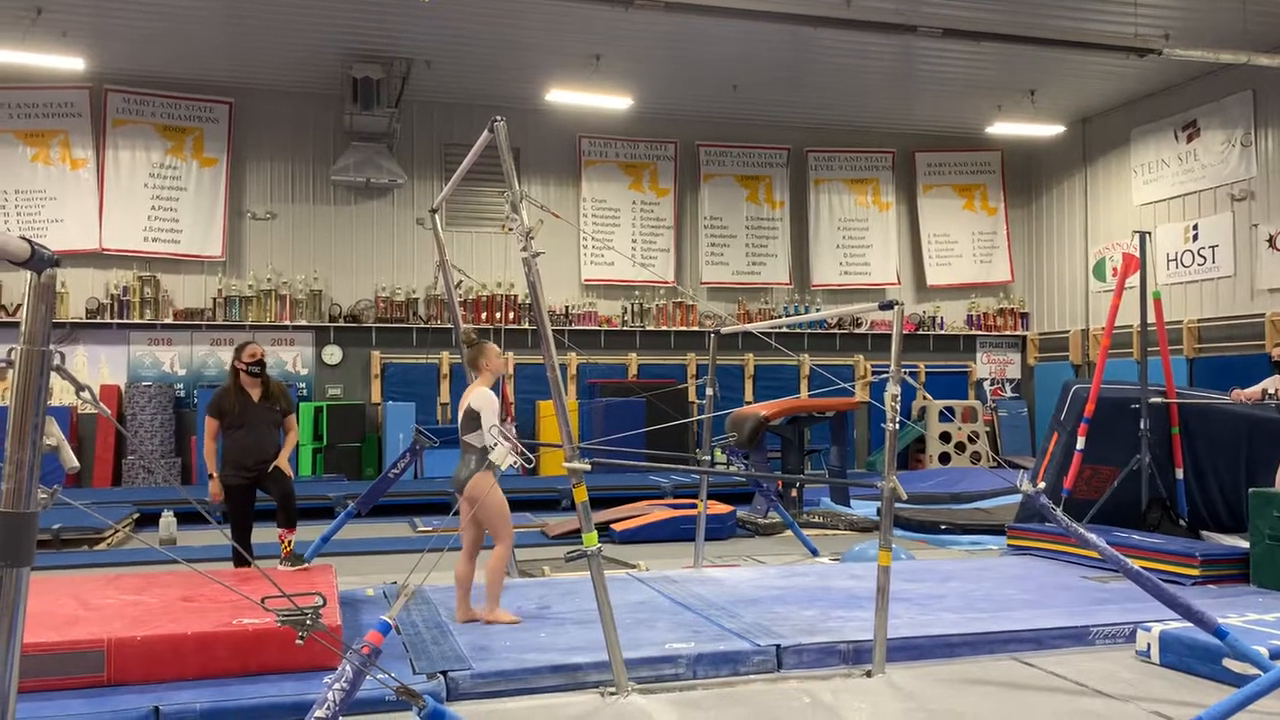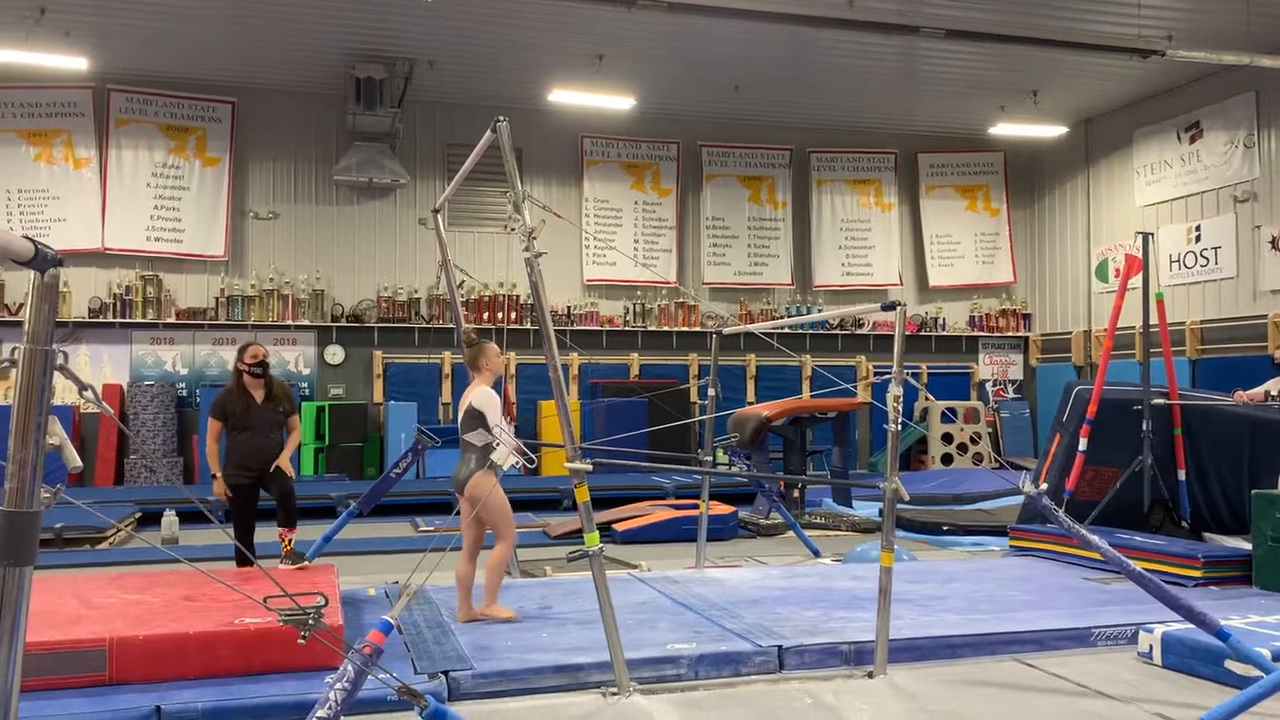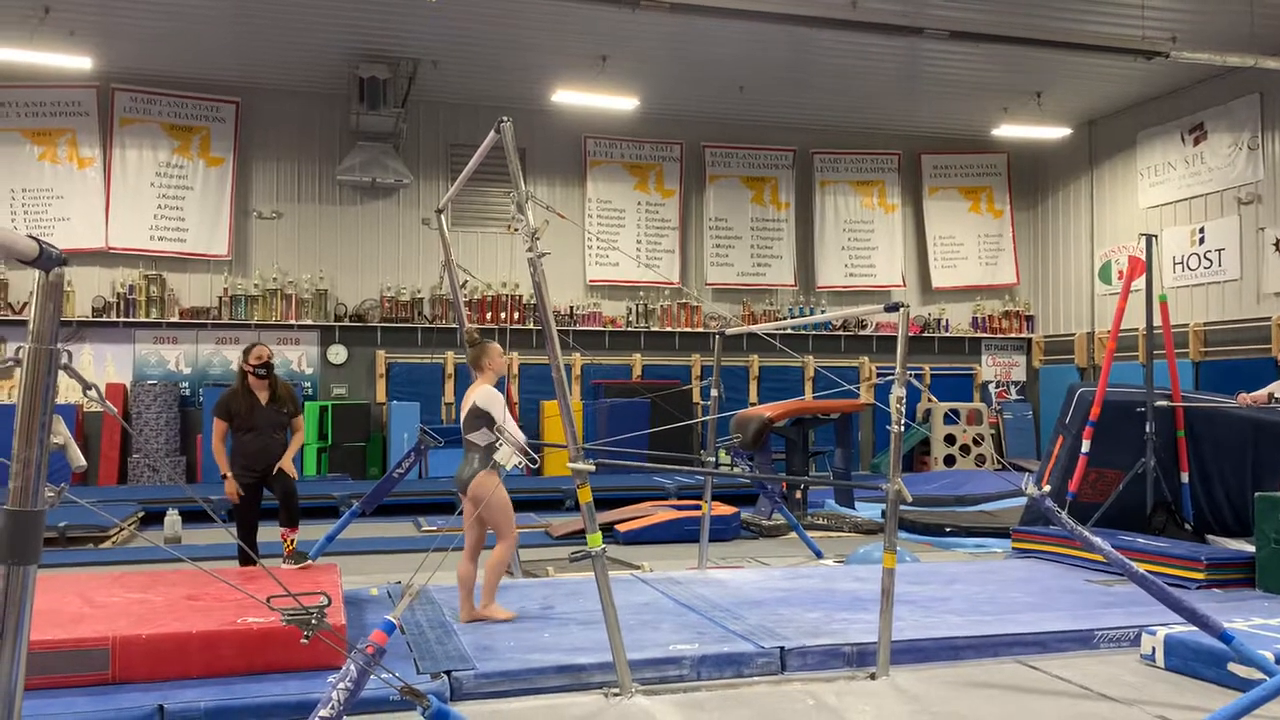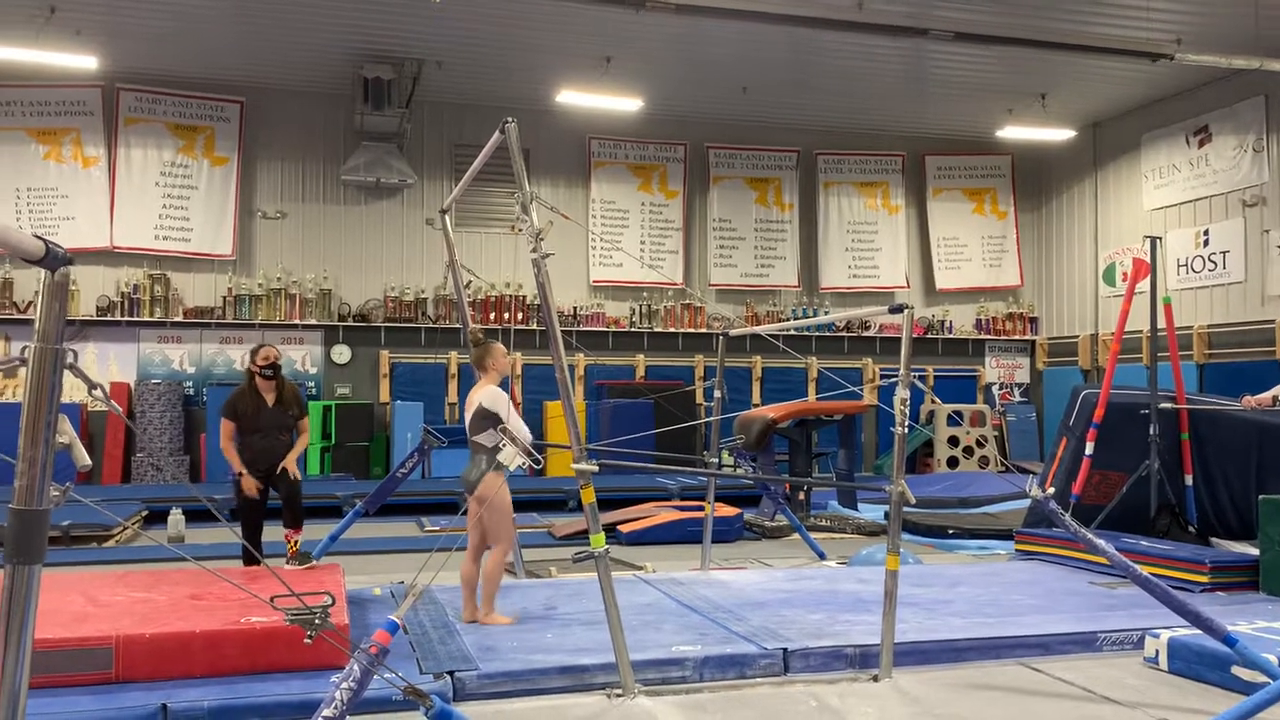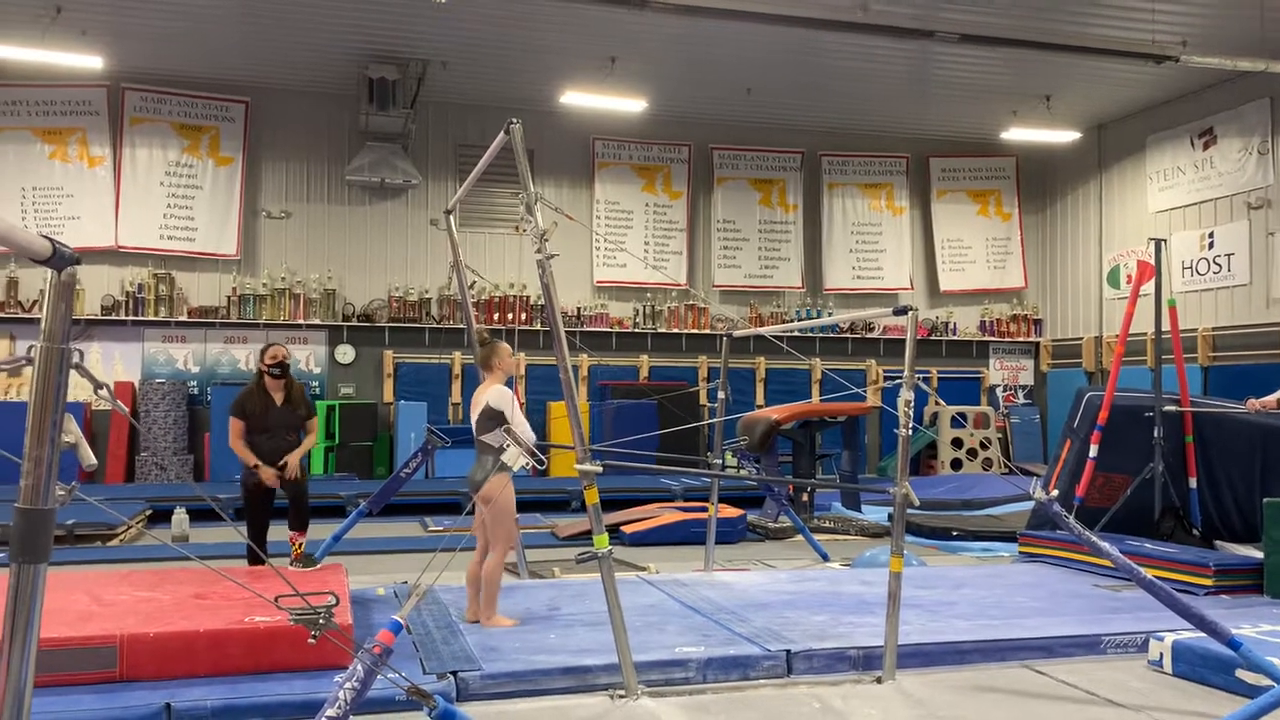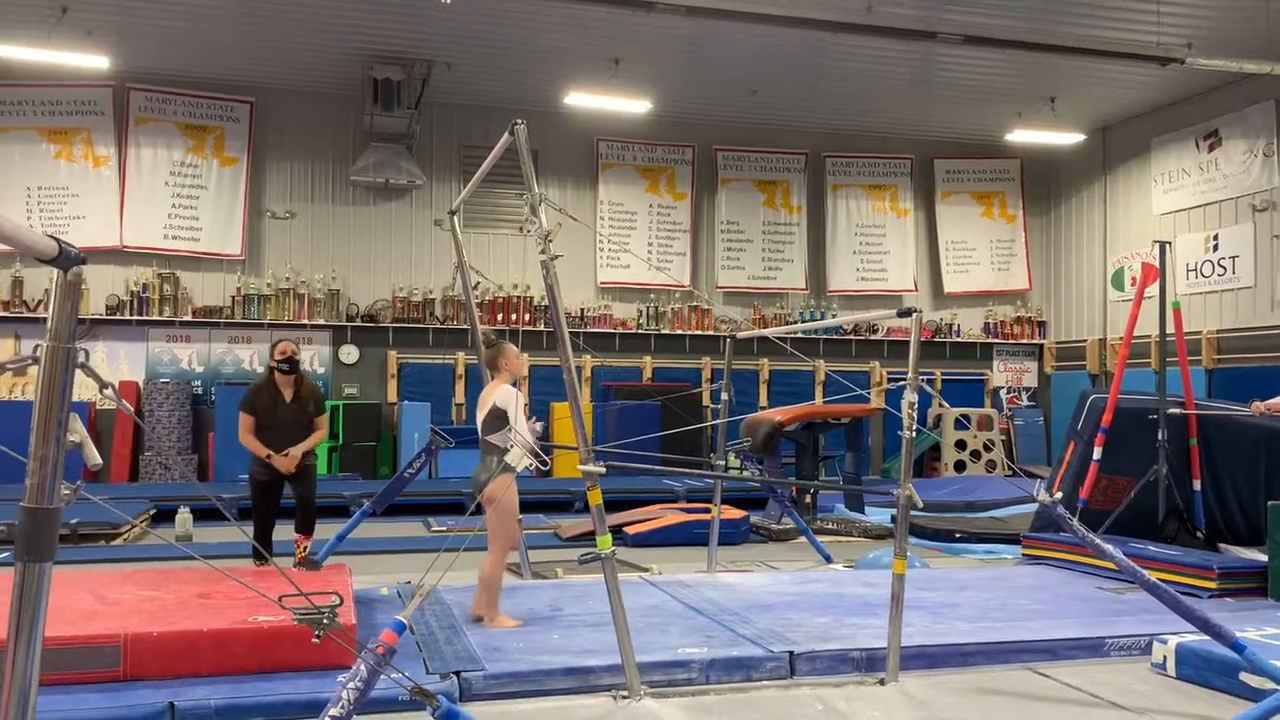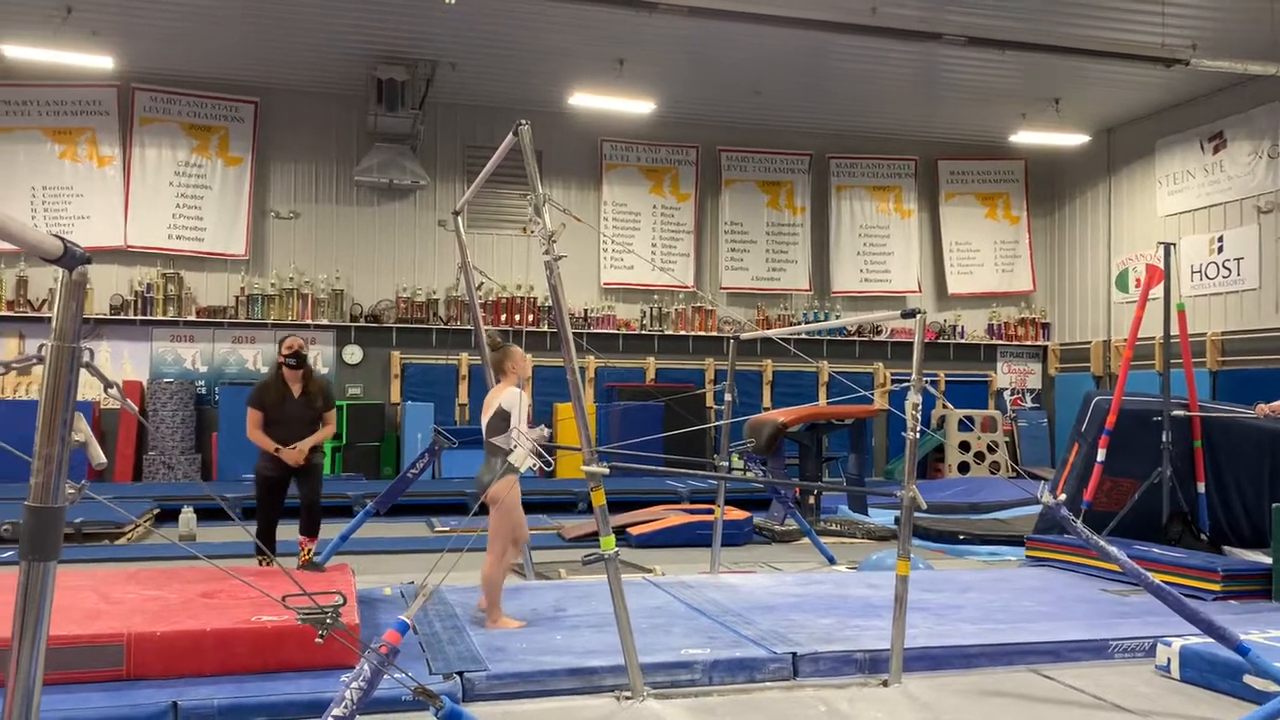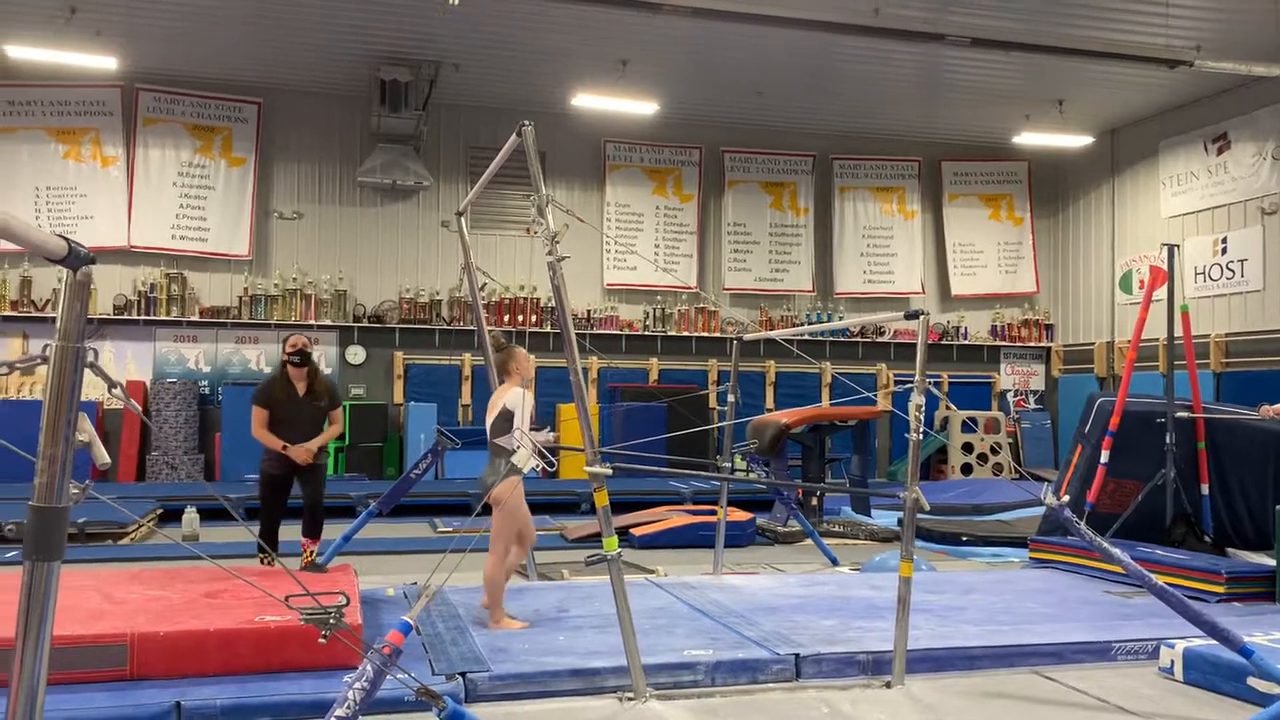
dt=0.1s
person 1, frame 1
left shoulder: (470, 394)
right shoulder: (486, 396)
right elbow: (494, 445)
left wrist: (503, 438)
right wrist: (510, 449)
left hip: (465, 474)
right hip: (479, 475)
left knee: (470, 547)
right knee: (505, 540)
left ankle: (464, 609)
right ankle: (493, 608)
person 1, frame 2
left shoulder: (470, 393)
right shoulder: (486, 395)
right elbow: (507, 441)
left wrist: (499, 444)
left hip: (464, 473)
right hip: (478, 475)
left knee: (470, 547)
right knee: (507, 537)
left ankle: (466, 609)
right ankle: (489, 602)
person 1, frame 3
left shoulder: (472, 393)
right shoulder: (490, 394)
right elbow: (518, 439)
left wrist: (502, 443)
right wrist: (506, 453)
left hip: (467, 474)
right hip: (482, 475)
left knee: (472, 547)
right knee: (507, 538)
left ankle: (468, 608)
right ankle: (487, 603)
person 1, frame 4
left shoulder: (474, 394)
right shoulder: (495, 394)
right elbow: (525, 436)
left wrist: (505, 437)
left hip: (473, 473)
right hip: (489, 476)
left knee: (475, 548)
right knee: (502, 545)
left ankle: (470, 608)
right ankle: (487, 611)
person 1, frame 5
left shoulder: (480, 393)
right shoulder: (501, 393)
right elbow: (528, 436)
left wrist: (510, 437)
right wrist: (515, 438)
left hip: (479, 473)
right hip: (494, 476)
left knee: (484, 547)
right knee: (499, 548)
left ankle: (474, 608)
right ankle: (489, 613)
person 1, frame 6
left shoulder: (486, 393)
right shoulder: (510, 393)
right elbow: (525, 441)
left wrist: (528, 431)
right wrist: (532, 432)
left hip: (485, 473)
right hip: (498, 476)
left knee: (501, 546)
right knee: (499, 550)
left ankle: (481, 604)
right ankle: (492, 614)
person 1, frame 7
left shoulder: (493, 395)
right shoulder: (516, 395)
right elbow: (521, 446)
left wrist: (531, 436)
right wrist: (534, 440)
left hip: (489, 474)
right hip: (502, 478)
left knee: (519, 540)
right knee: (498, 551)
left ankle: (489, 600)
right ankle: (495, 616)
person 1, frame 8
left shoulder: (498, 396)
right shoulder: (521, 395)
right elbow: (520, 445)
left wrist: (539, 438)
right wrist: (538, 440)
left hip: (495, 475)
right hip: (506, 479)
left knee: (527, 539)
right knee: (500, 552)
left ankle: (492, 598)
right ankle: (497, 616)
person 2, frame 1
left shoulder: (278, 392)
right shoulder: (223, 397)
left elbow: (292, 430)
right elbow: (210, 440)
left wrist: (283, 457)
right wrist: (213, 477)
left hip: (270, 465)
right hip: (236, 473)
left knee: (287, 493)
right knee: (240, 530)
left ankle: (287, 555)
person 2, frame 2
left shoulder: (281, 393)
right shoulder: (226, 398)
left elbow: (294, 430)
right elbow: (212, 441)
left wrist: (285, 456)
right wrist: (217, 477)
left hip: (273, 465)
right hip: (239, 472)
left knee: (286, 492)
right knee: (243, 530)
left ankle: (287, 553)
person 2, frame 3
left shoulder: (286, 393)
right shoulder: (231, 398)
left elbow: (298, 431)
right elbow: (218, 441)
left wrist: (287, 458)
right wrist: (227, 476)
left hip: (277, 466)
right hip: (244, 472)
left knee: (289, 492)
right knee: (246, 530)
left ankle: (290, 552)
person 2, frame 4
left shoulder: (292, 395)
right shoulder: (238, 399)
left elbow: (304, 433)
right elbow: (226, 442)
left wrist: (292, 458)
right wrist: (243, 474)
left hip: (282, 466)
right hip: (250, 472)
left knee: (293, 494)
right knee: (251, 529)
left ankle: (293, 553)
person 2, frame 5
left shoulder: (300, 395)
right shoulder: (247, 397)
left elbow: (312, 433)
right elbow: (235, 440)
left wrist: (296, 455)
right wrist: (259, 467)
left hip: (290, 465)
right hip: (257, 471)
left knee: (299, 495)
right knee: (256, 528)
left ankle: (298, 555)
person 2, frame 6
left shoulder: (311, 391)
right shoulder: (256, 393)
left elbow: (321, 430)
right elbow: (245, 435)
left wrist: (300, 449)
right wrist: (272, 458)
left hip: (301, 461)
right hip: (265, 466)
left knee: (306, 500)
right knee: (263, 522)
left ankle: (301, 558)
right ankle: (262, 570)
person 2, frame 7
left shoulder: (320, 387)
right shoulder: (265, 389)
left elbow: (330, 425)
right elbow: (253, 430)
left wrist: (307, 443)
right wrist: (280, 451)
left hip: (308, 458)
right hip: (272, 462)
left knee: (312, 502)
right knee: (267, 519)
left ankle: (306, 560)
right ankle: (265, 569)
person 2, frame 8
left shoulder: (325, 386)
right shoulder: (270, 387)
left elbow: (337, 424)
right elbow: (258, 429)
left wrist: (314, 444)
right wrist: (288, 449)
left hip: (312, 458)
right hip: (276, 460)
left knee: (314, 502)
right knee: (270, 517)
left ankle: (308, 562)
right ankle: (266, 567)
